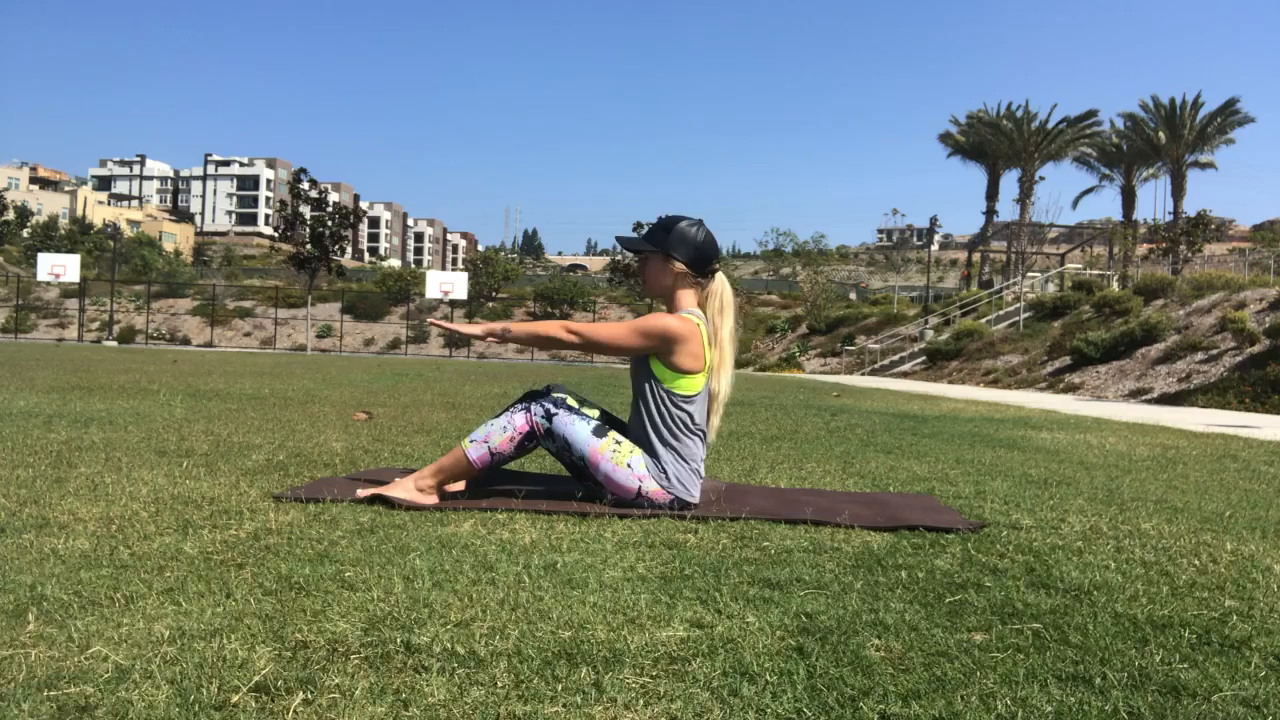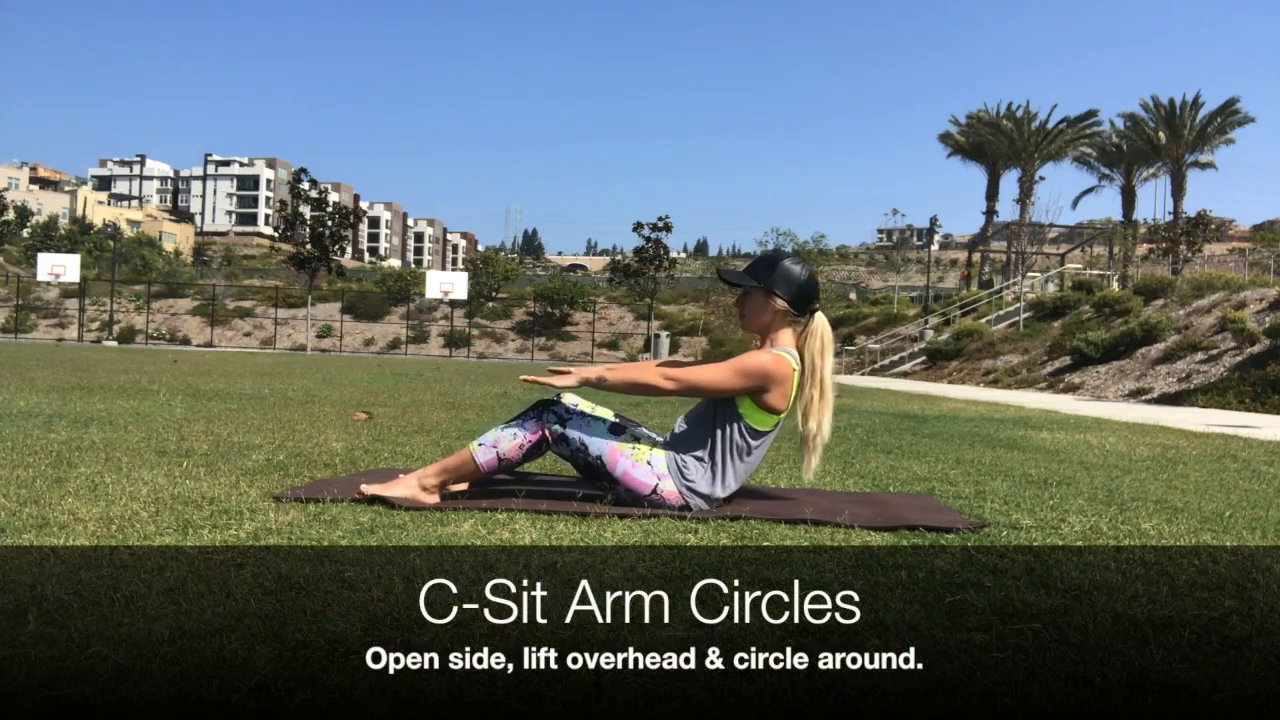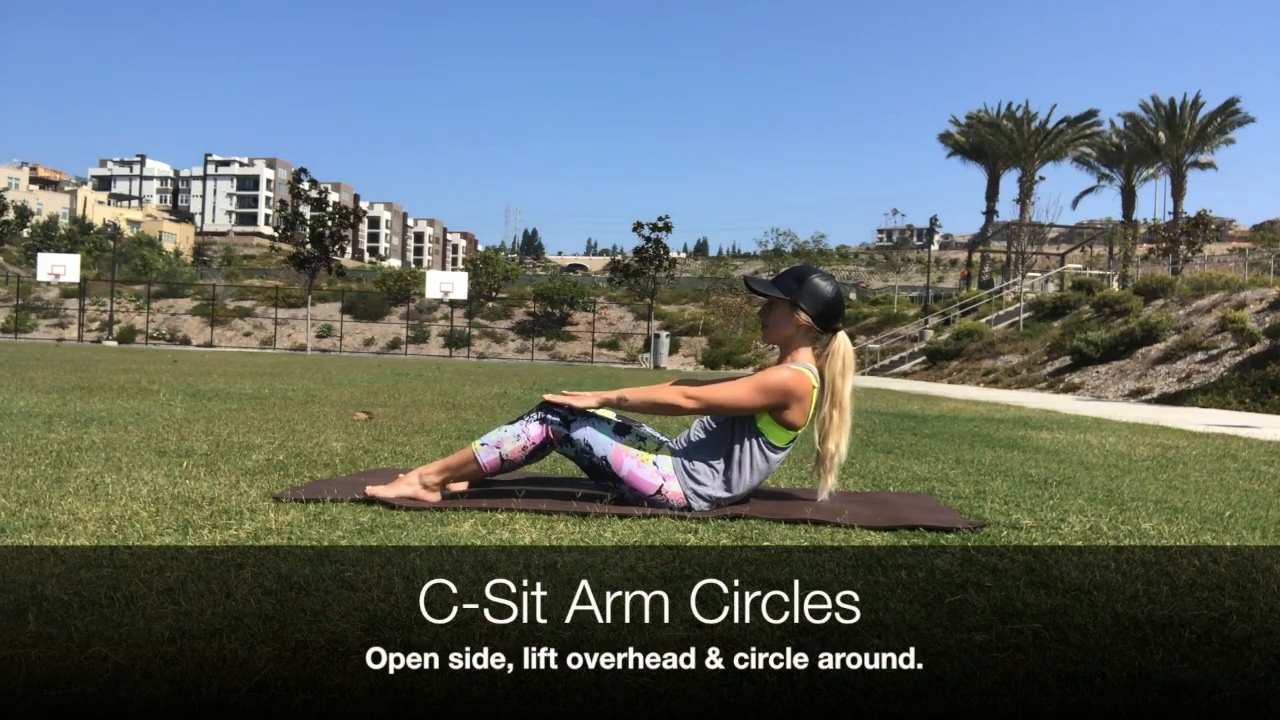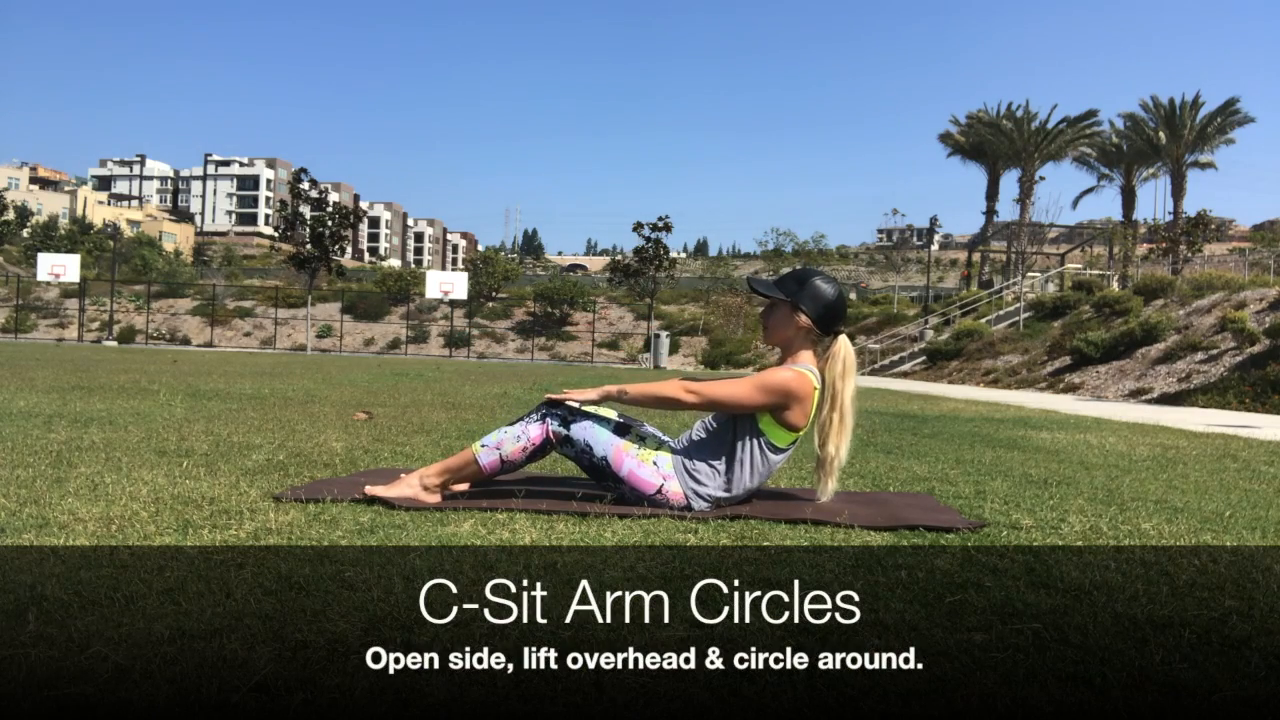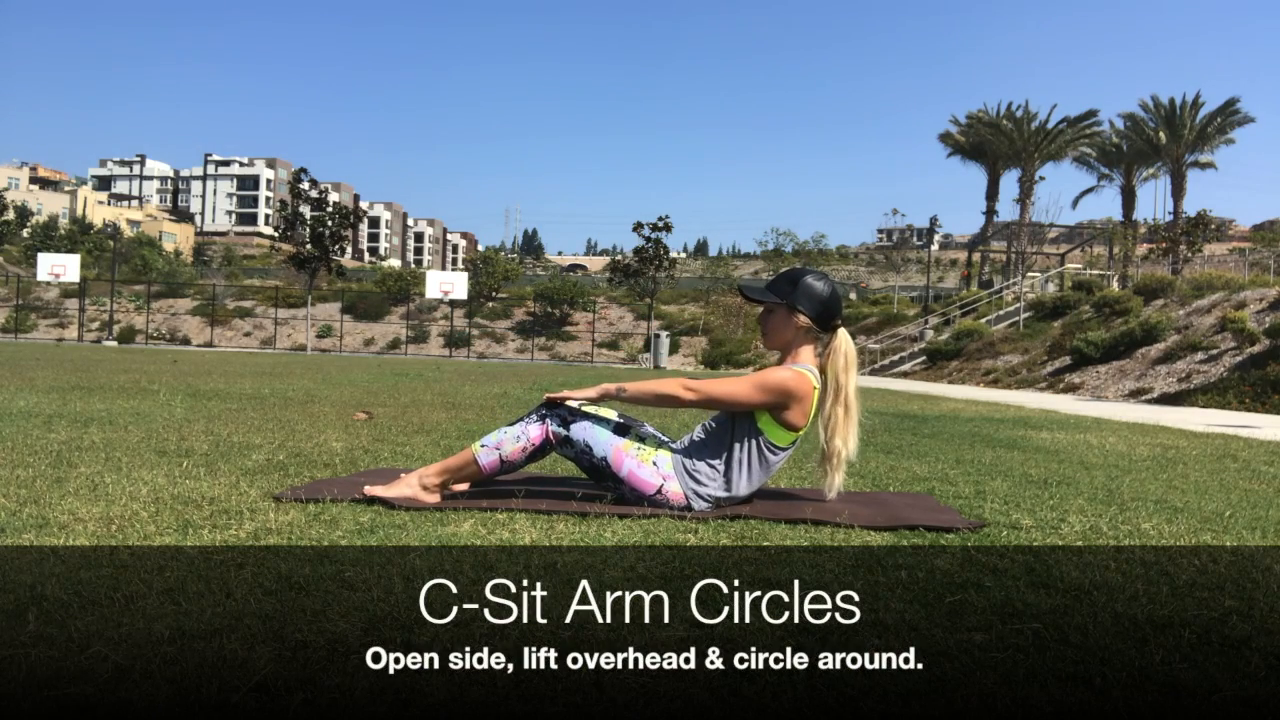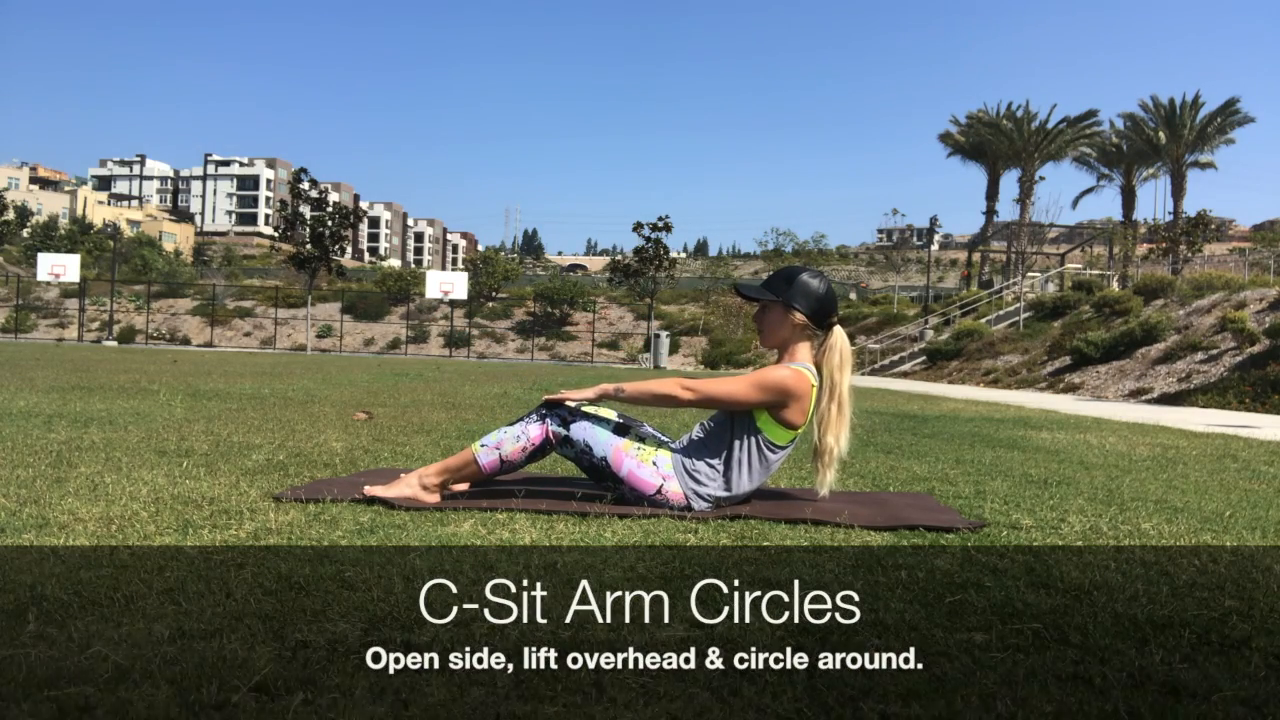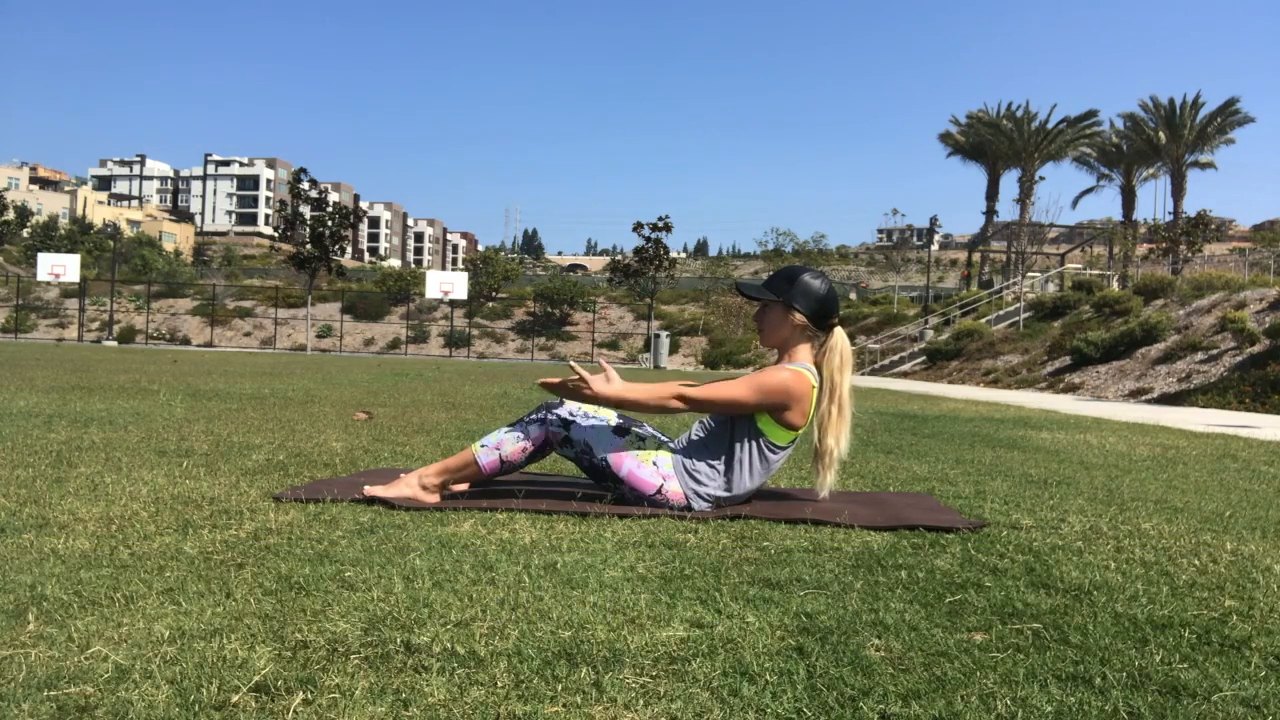
dt=0.7s
person 1, frame 1
left shoulder: (673, 328)
right shoulder: (690, 326)
left elbow: (573, 335)
right elbow: (590, 336)
left wrist: (490, 330)
right wrist: (500, 330)
left hip: (662, 486)
right hip: (657, 469)
left knee: (539, 412)
right knee: (550, 398)
left ankle: (424, 484)
right ankle: (454, 475)
person 1, frame 2
left shoulder: (771, 366)
right shoulder: (769, 362)
left elbow: (668, 381)
right elbow: (674, 365)
left wrist: (588, 377)
right wrist: (591, 372)
left hip: (678, 486)
right hip: (676, 465)
left knee: (553, 421)
right knee: (561, 408)
left ankle: (428, 481)
right ankle: (455, 475)
person 1, frame 3
left shoulder: (791, 381)
right shoulder: (786, 376)
left elbow: (688, 400)
right elbow: (693, 386)
left wrist: (606, 398)
right wrist: (607, 398)
left hip: (682, 488)
right hip: (681, 466)
left knee: (557, 420)
right knee: (564, 412)
left ankle: (428, 480)
right ankle: (457, 474)
person 1, frame 4
left shoulder: (792, 382)
right shoulder: (789, 375)
left elbow: (690, 396)
right elbow: (702, 388)
left wrist: (607, 391)
right wrist: (609, 395)
left hip: (683, 487)
right hip: (684, 464)
left knee: (557, 420)
right knee: (565, 412)
left ankle: (431, 480)
right ankle: (455, 475)
person 1, frame 5
left shoulder: (791, 382)
right shoulder: (789, 377)
left elbow: (688, 392)
right elbow: (705, 395)
left wrist: (605, 389)
left hip: (683, 487)
right hip: (685, 465)
left knee: (556, 421)
right knee: (569, 411)
left ankle: (430, 480)
right ankle: (456, 474)
person 1, frame 6
left shoulder: (789, 381)
right shoulder: (787, 375)
left elbow: (687, 392)
right elbow: (702, 396)
left wrist: (604, 389)
right wrist: (604, 396)
left hip: (683, 487)
right hip: (683, 466)
left knee: (557, 421)
right knee: (568, 415)
left ankle: (430, 480)
right ankle: (456, 475)
person 1, frame 7
left shoulder: (790, 382)
right shoulder: (785, 375)
left elbow: (683, 398)
right elbow: (703, 392)
left wrist: (604, 395)
right wrist: (621, 388)
left hip: (683, 487)
right hip: (683, 466)
left knee: (557, 419)
right knee: (564, 413)
left ankle: (430, 480)
right ankle: (455, 474)
